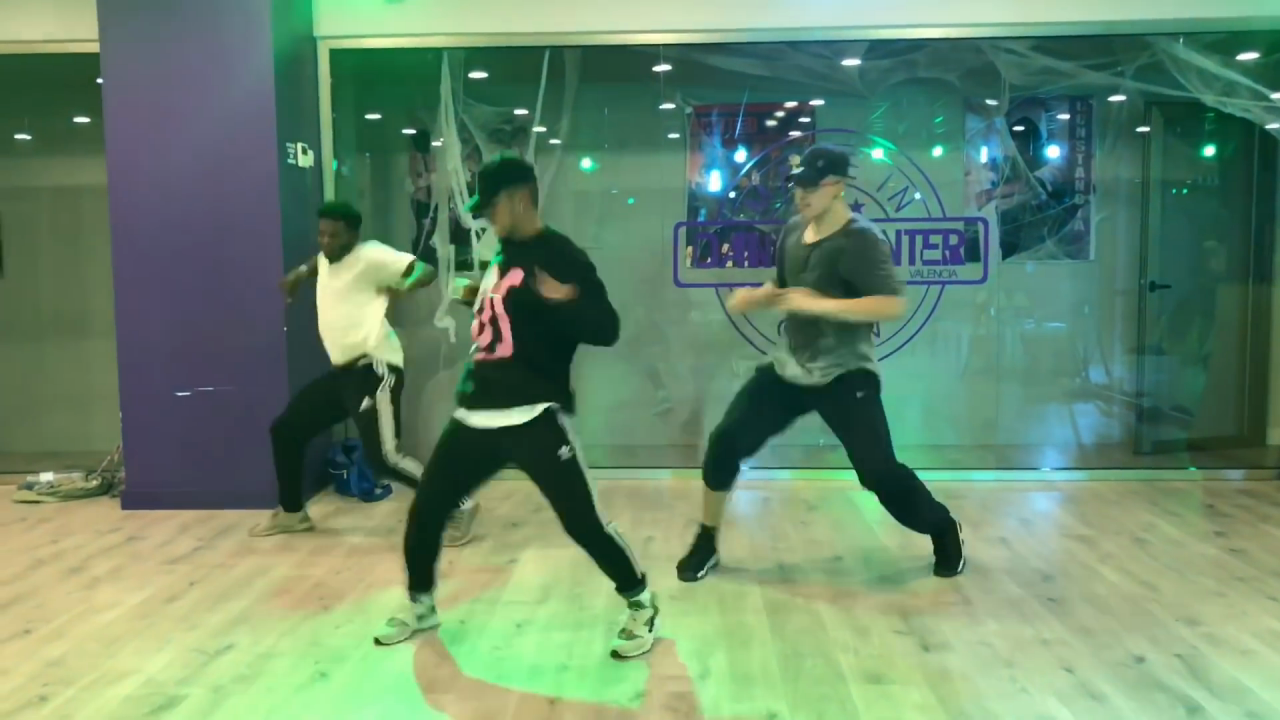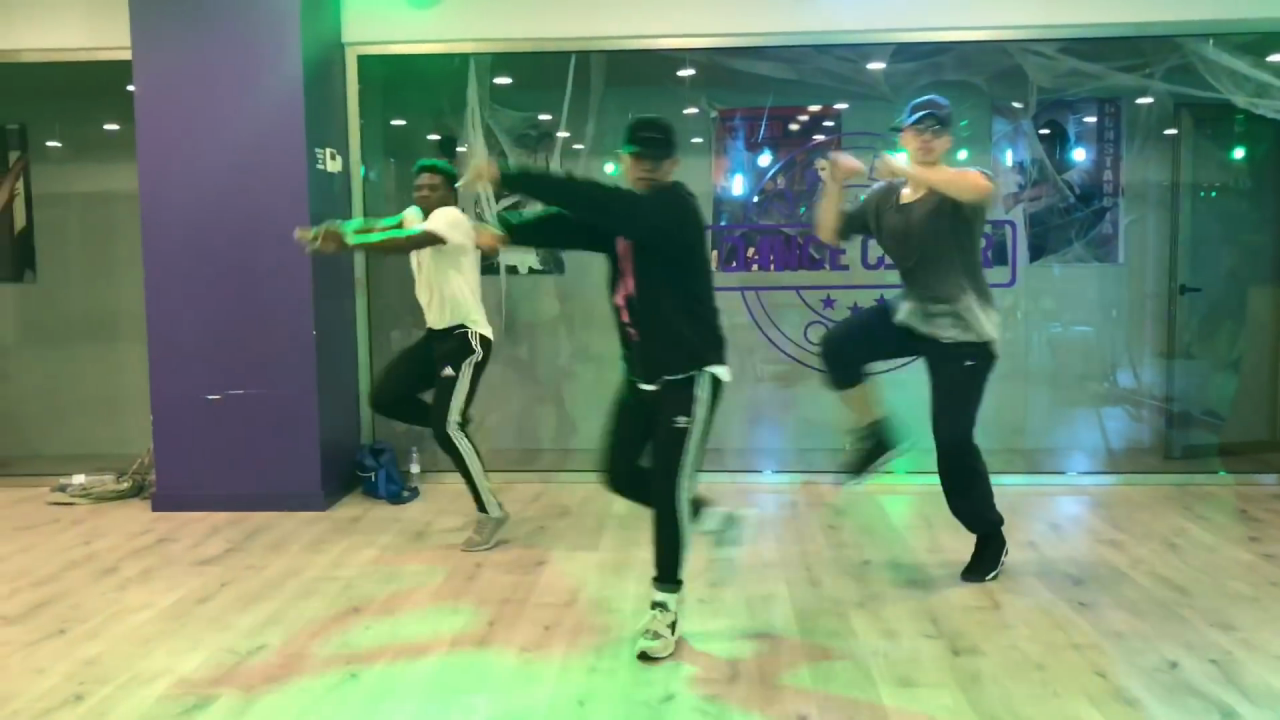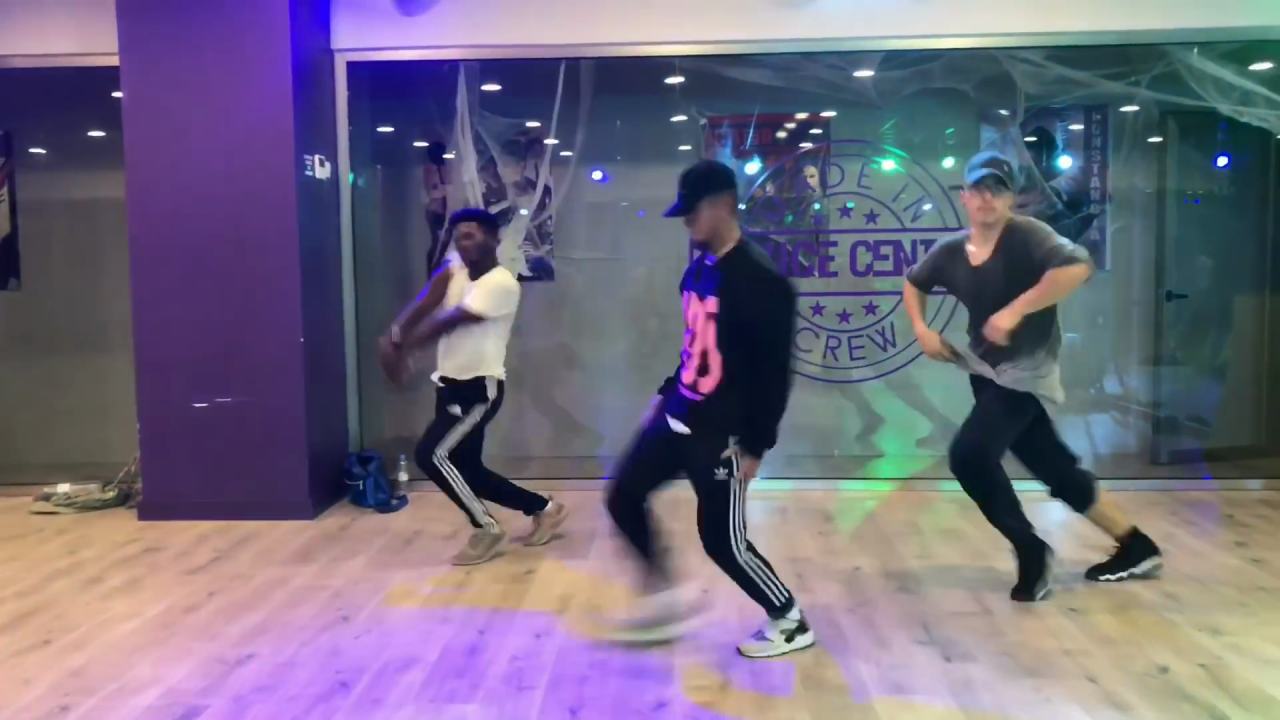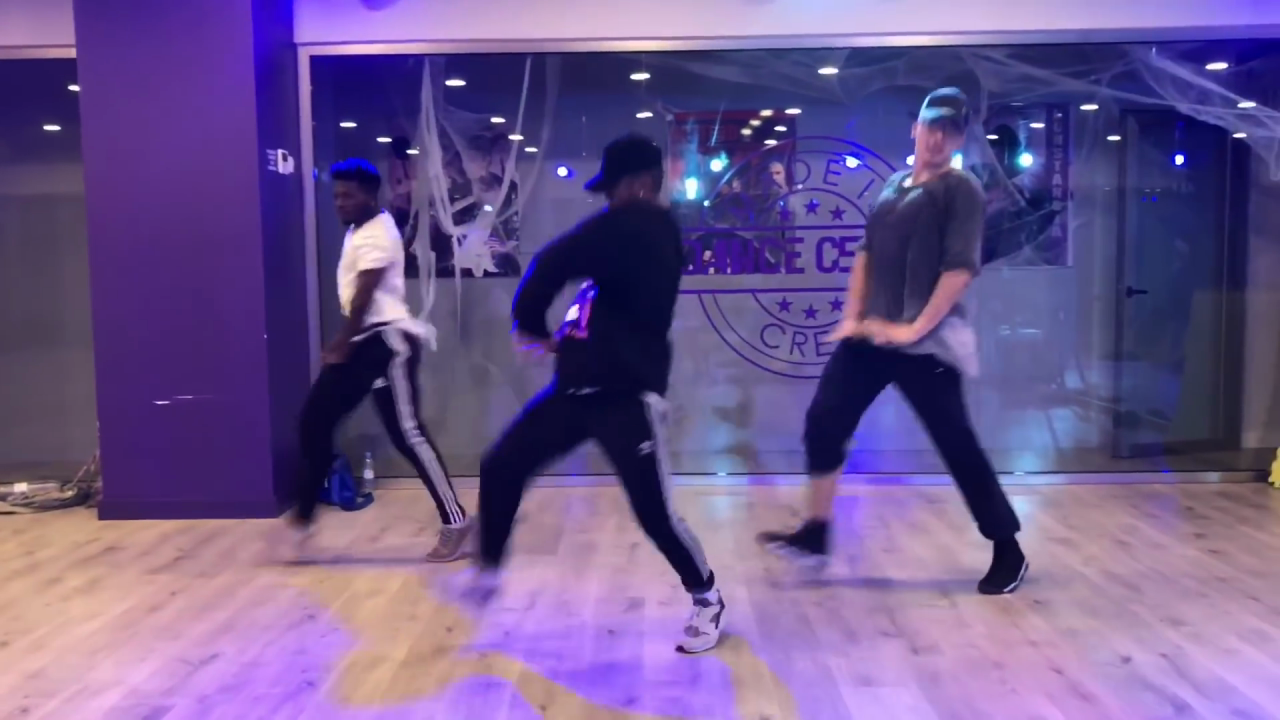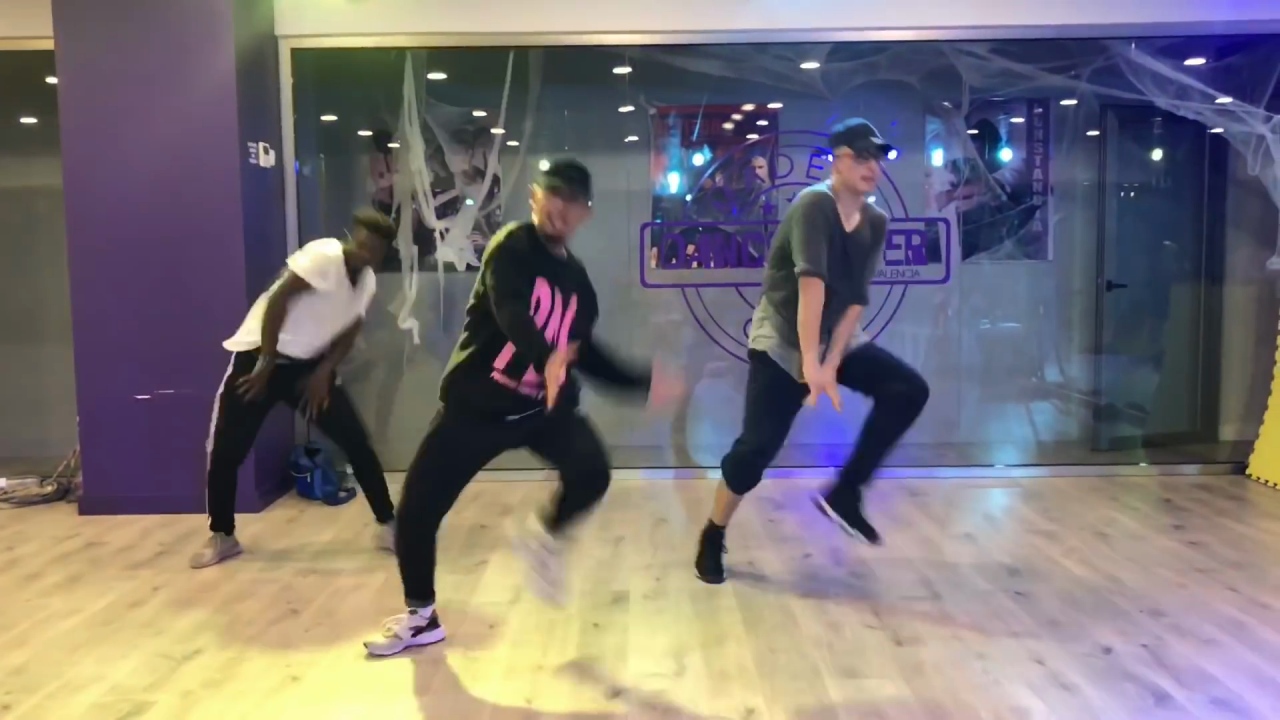
dt=0.4s
person 1, frame 1
left shoulder: (561, 256)
right shoulder: (505, 255)
left elbow: (604, 328)
left wrist: (564, 303)
right wrist: (485, 299)
left hip: (535, 415)
right hip: (476, 415)
left knee: (582, 521)
right knee: (426, 512)
left ankle: (640, 605)
right ankle: (420, 606)
person 1, frame 2
left shoulder: (674, 207)
right shoulder: (619, 201)
left elbow: (581, 206)
right elbow: (562, 223)
left wrist: (506, 175)
right wrist: (504, 234)
left hip: (691, 371)
right hip: (649, 370)
left knee: (668, 490)
right knee: (619, 476)
left ankle: (665, 609)
right ankle: (708, 518)
person 1, frame 3
left shoulder: (759, 280)
right shoulder: (698, 269)
left elbow: (773, 369)
left wrist: (751, 443)
right wrist: (669, 392)
left hip: (720, 429)
right hip: (679, 411)
left knee: (721, 541)
right knee: (623, 499)
left ankle: (789, 621)
right ankle: (664, 599)
person 1, frame 4
left shoulder: (630, 225)
right shoulder: (659, 232)
left elbow: (554, 261)
left wrist: (529, 319)
right wrist: (567, 340)
left hip: (627, 394)
right hip: (584, 382)
left knee: (656, 518)
right knee: (500, 469)
left ankle: (706, 602)
right ankle: (485, 577)
person 1, frame 5
left shoulder: (575, 279)
right shoulder: (512, 247)
left elbow: (585, 352)
right elbow: (506, 311)
left wrist: (640, 382)
right wrist: (545, 360)
left hip: (542, 408)
right hip: (474, 406)
left knee: (590, 474)
right knee: (416, 513)
left ankle: (546, 539)
right ankle: (420, 617)
person 2, frame 1
left shoulder: (860, 238)
right shoulder: (792, 232)
left elbow: (890, 305)
left wrist: (818, 304)
right wrist: (754, 297)
left hip: (846, 374)
right hip: (790, 368)
left knee: (879, 470)
right knee: (725, 444)
left ankle: (943, 530)
right ankle: (706, 541)
person 2, frame 2
left shoulder: (956, 186)
right shoulder: (883, 196)
left elbow: (981, 189)
right elbow: (827, 231)
left wrist: (908, 170)
right wrist: (834, 183)
left hip: (962, 326)
right hip: (913, 313)
left knee: (953, 439)
right knee: (839, 345)
left ankle: (991, 538)
right ankle: (873, 434)
person 2, frame 3
left shoulder: (1025, 234)
right shoulder: (949, 251)
left elbow: (1077, 265)
right elbow: (913, 284)
left wrist: (1014, 311)
right wrist: (922, 329)
left hip: (1023, 375)
right hip: (991, 373)
left knee: (967, 455)
right knee: (1059, 471)
left ankle: (1031, 549)
right ankle: (1135, 548)
person 2, frame 4
left shoulder: (960, 190)
right shoulder: (894, 187)
left elbow: (962, 268)
left wrist: (913, 327)
right wrist: (853, 312)
left hip: (925, 341)
right hip: (868, 333)
left knee: (960, 447)
right knee: (823, 421)
left ankle: (1008, 551)
right ankle: (815, 533)
person 2, frame 5
left shoulder: (874, 222)
right shoulder: (814, 204)
left elbow: (856, 299)
right elbow: (810, 280)
left wrist: (833, 361)
right wrist: (809, 359)
left hip: (836, 344)
right hip: (782, 343)
left knee: (909, 390)
right knee: (757, 445)
left ankle: (844, 491)
right ankle: (712, 539)
person 3, frame 1
left shoulder: (370, 256)
right shoulder: (325, 261)
left elbow: (424, 272)
left wrist: (404, 285)
right wrist: (297, 278)
left hip: (374, 369)
right hip: (343, 371)
left knee: (382, 457)
right knee: (285, 429)
left ankle: (459, 506)
right ankle: (291, 512)
person 3, frame 2
left shoulder: (450, 219)
right shoulder: (415, 219)
left elbow: (405, 243)
right elbow: (371, 226)
left wrist: (346, 244)
right wrist: (332, 231)
left hip: (465, 336)
right hip: (435, 335)
left knee: (446, 427)
right knee: (383, 398)
left ankle: (491, 513)
right ankle: (456, 425)
person 3, frame 3
left shoulder: (502, 285)
right shoulder: (457, 266)
left elbow: (448, 323)
right elbow: (428, 300)
left wrist: (403, 346)
right wrist: (396, 332)
left hip: (479, 387)
right hip: (451, 384)
left knee: (433, 453)
right knee: (467, 469)
left ankle: (487, 529)
right ankle: (545, 509)
person 3, frame 4
left shoulder: (375, 233)
right shoulder: (361, 231)
left elbow: (364, 295)
left wrist: (340, 346)
right wrist: (342, 342)
left hip: (389, 341)
right hip: (362, 342)
left knee: (407, 435)
right knee: (314, 420)
left ankle: (455, 523)
right ankle: (302, 521)
person 3, frame 5
left shoulder: (367, 284)
right shoulder: (322, 257)
left elbow: (346, 335)
right elbow: (277, 301)
left wrist: (325, 375)
right wrist: (264, 362)
left hip: (307, 365)
right hip: (258, 358)
left knee: (356, 442)
right knee: (224, 451)
left ankle: (388, 524)
right ankle: (222, 537)
